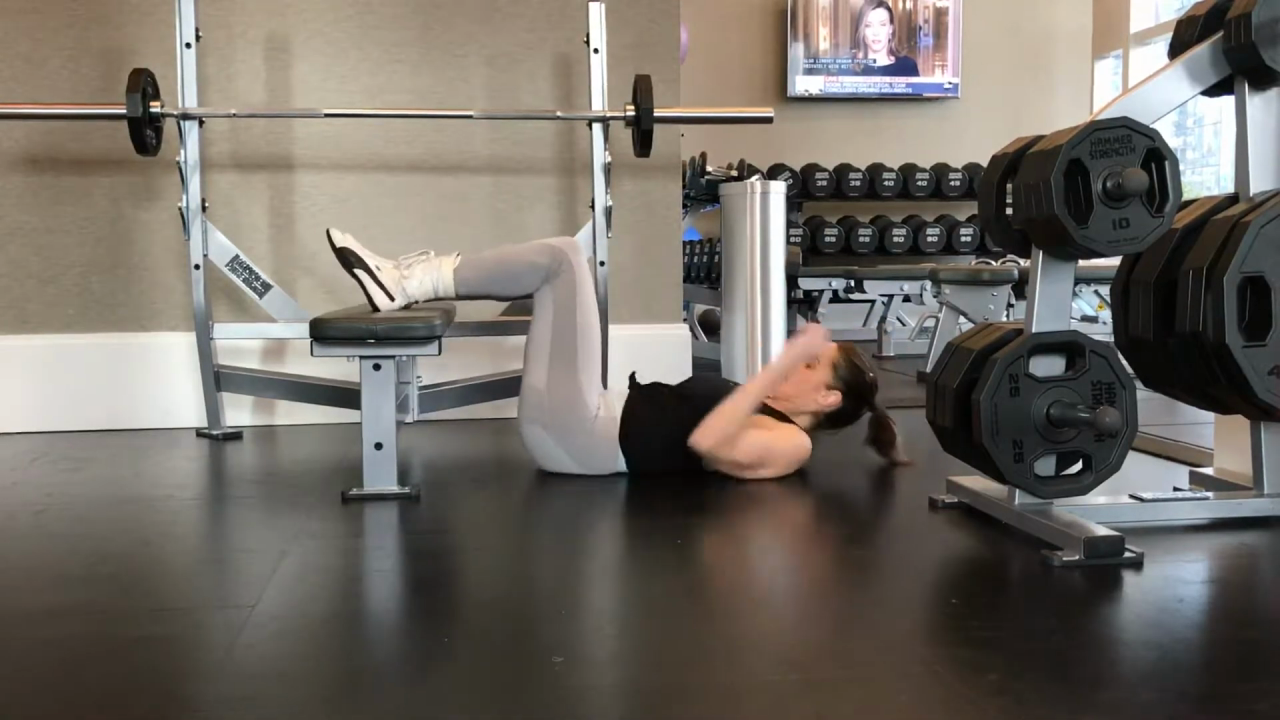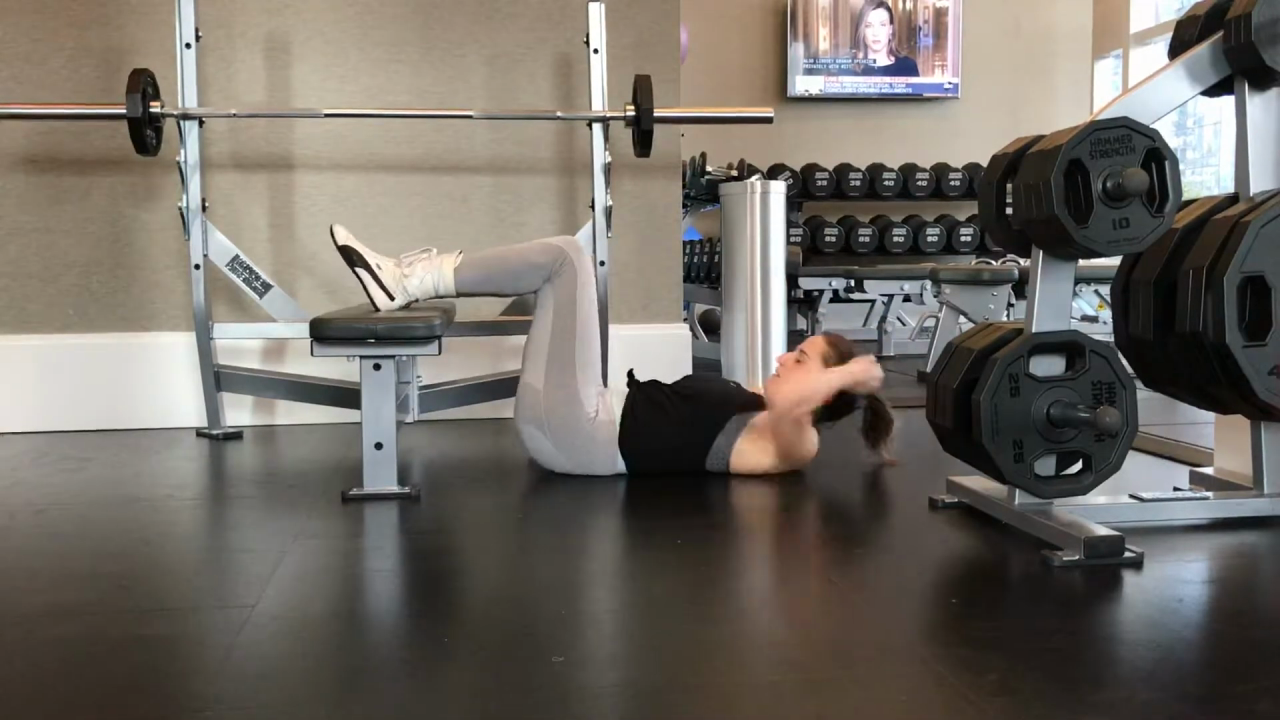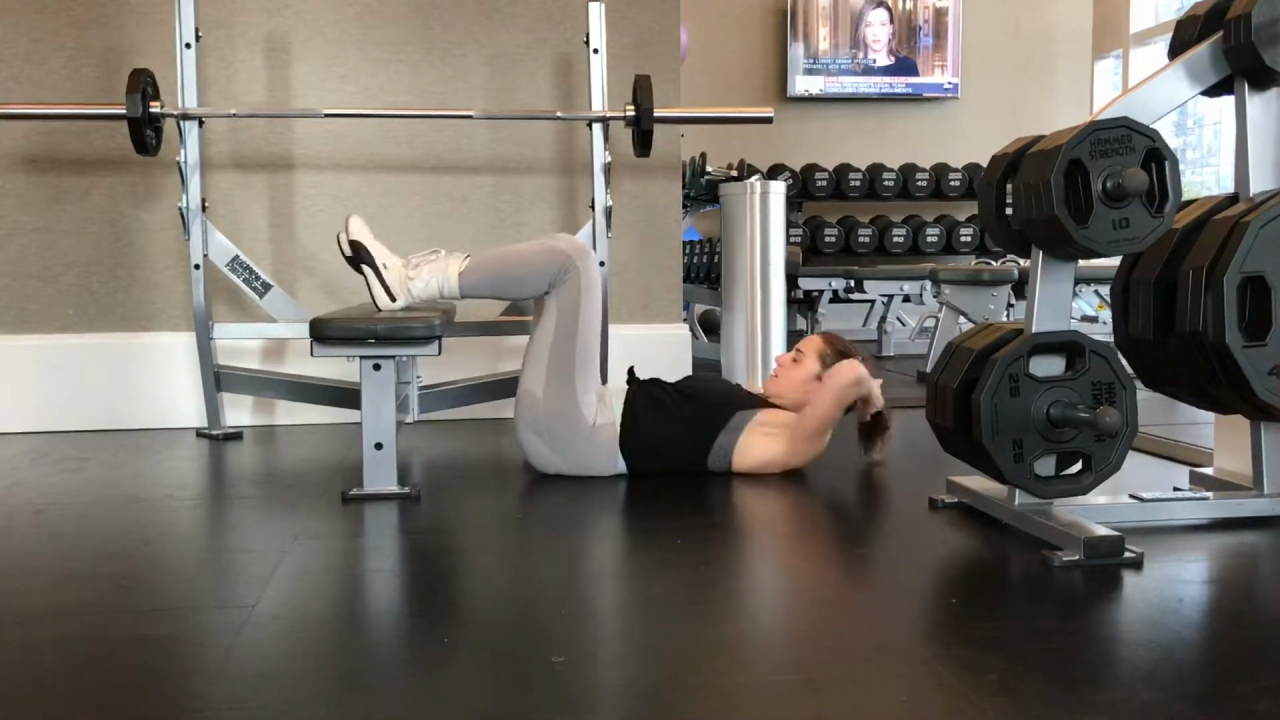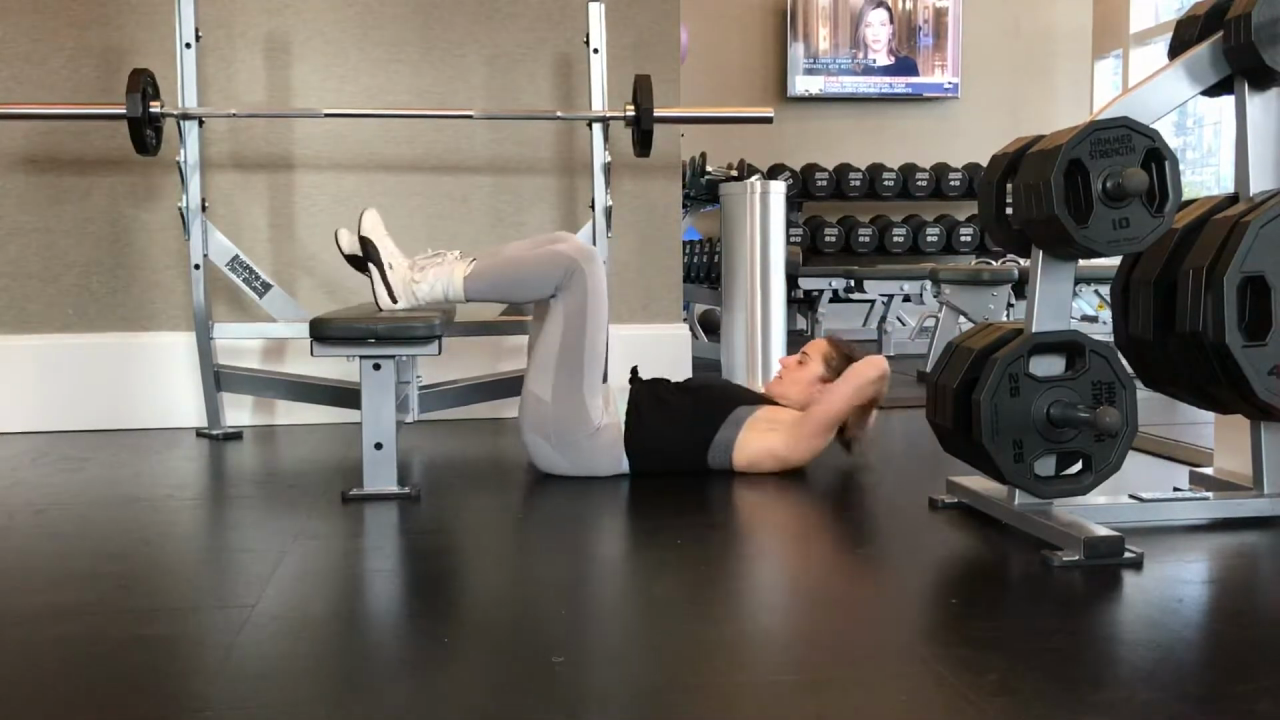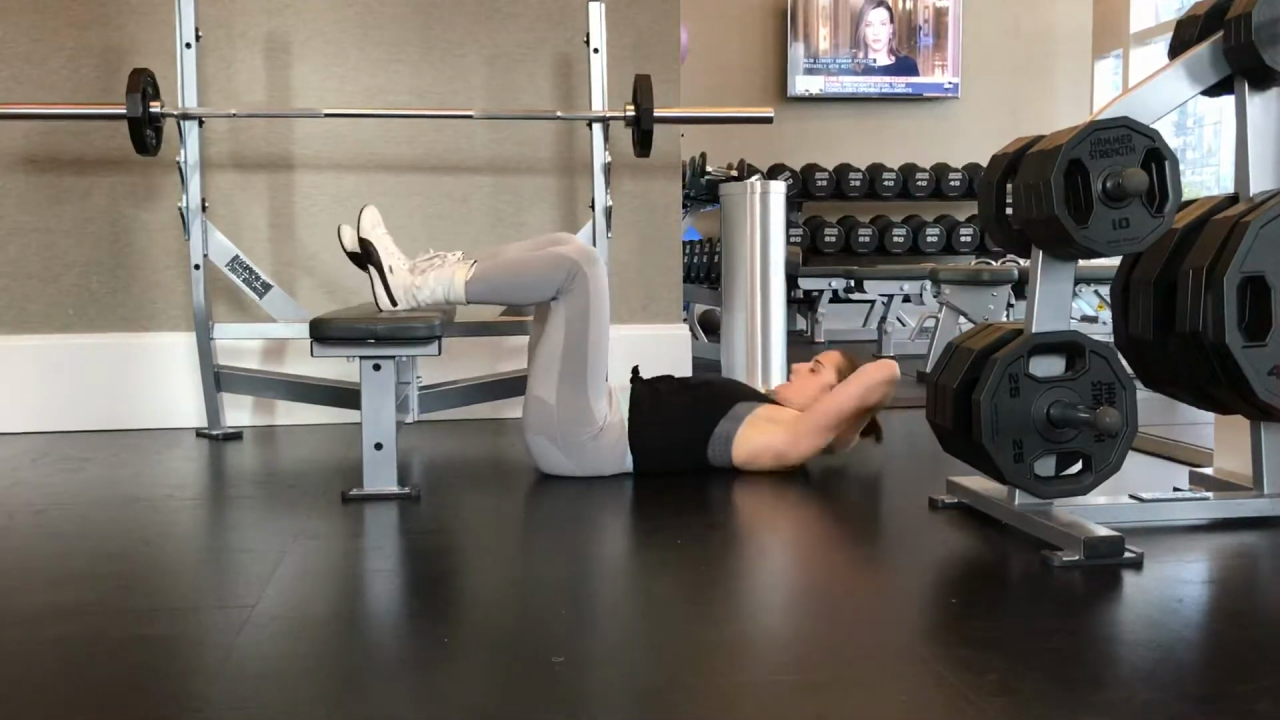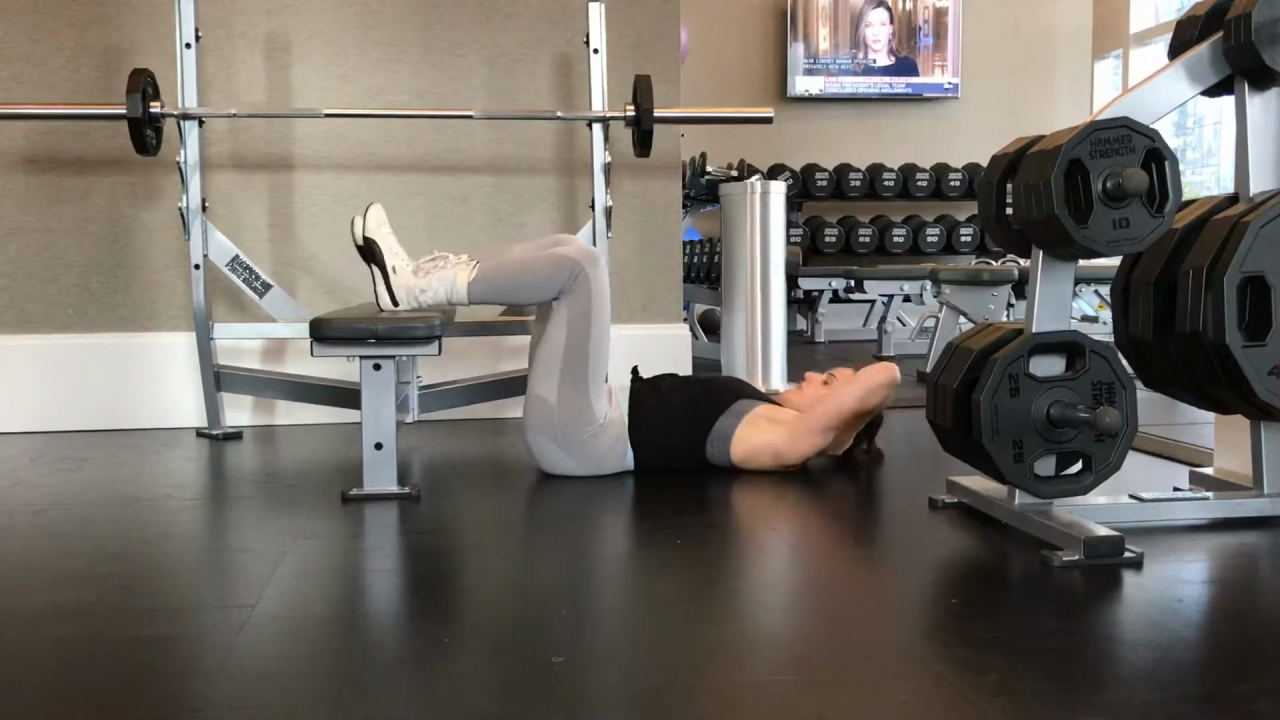
dt=0.1s
person 1, frame 1
left shoulder: (789, 443)
right shoulder: (771, 421)
left elbow: (704, 442)
left wrist: (777, 373)
left hip: (576, 438)
right hip: (601, 418)
left knee: (565, 256)
right knee: (561, 263)
left ankle: (404, 285)
right ankle: (404, 279)
person 1, frame 2
left shoulder: (793, 443)
right shoulder: (764, 416)
left elbow: (790, 398)
left wrist: (850, 371)
left hip: (576, 438)
right hip: (602, 414)
left knee: (566, 257)
right knee: (561, 263)
left ankle: (406, 285)
right ankle: (405, 277)
person 1, frame 3
left shoulder: (796, 438)
right shoulder: (766, 413)
left elbow: (855, 378)
left wrist: (862, 392)
left hip: (571, 442)
right hip: (603, 416)
left knee: (570, 259)
right knee: (561, 251)
left ankle: (406, 286)
right ankle: (407, 276)
person 1, frame 4
left shoulder: (797, 437)
right shoulder: (765, 412)
left elbow: (873, 367)
left wrist: (858, 409)
left hip: (578, 442)
right hip: (605, 414)
left knee: (577, 263)
right knee: (562, 248)
left ankle: (411, 287)
right ankle: (411, 275)
person 1, frame 5
left shoulder: (798, 437)
right shoulder: (771, 415)
left elbow: (884, 372)
left wrist: (851, 426)
left hip: (581, 444)
right hip: (599, 423)
left knee: (578, 264)
right knee: (564, 248)
left ankle: (411, 288)
right ankle: (413, 279)
person 1, frame 6
left shoulder: (796, 437)
right shoulder: (770, 416)
left elbow: (884, 373)
left wrist: (847, 427)
left hip: (580, 441)
right hip: (603, 420)
left knee: (577, 265)
right knee: (566, 252)
left ankle: (414, 289)
right ankle: (416, 279)
